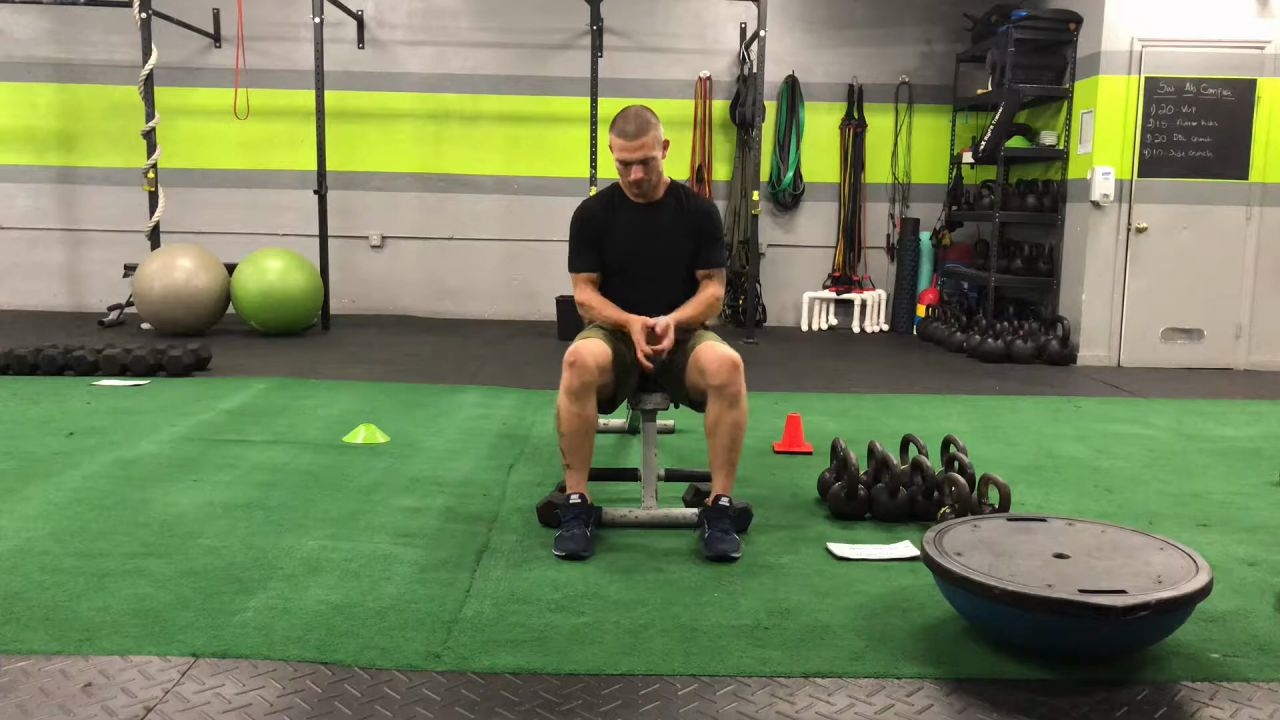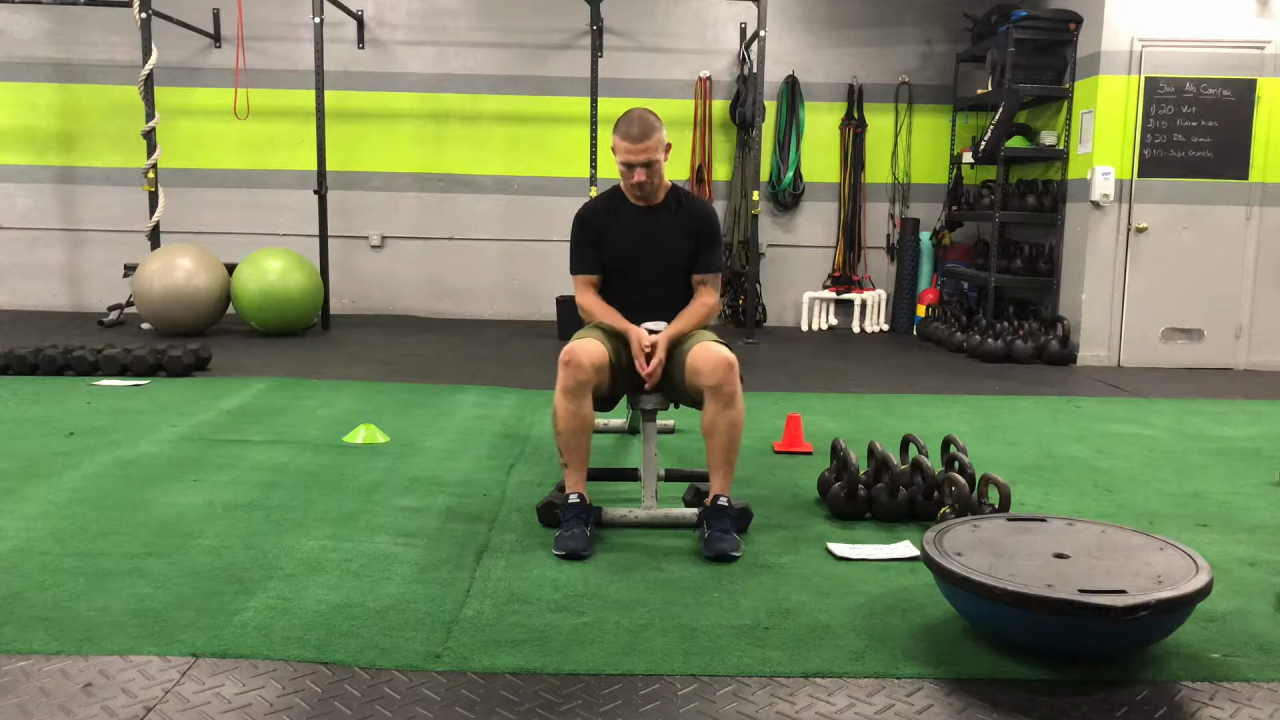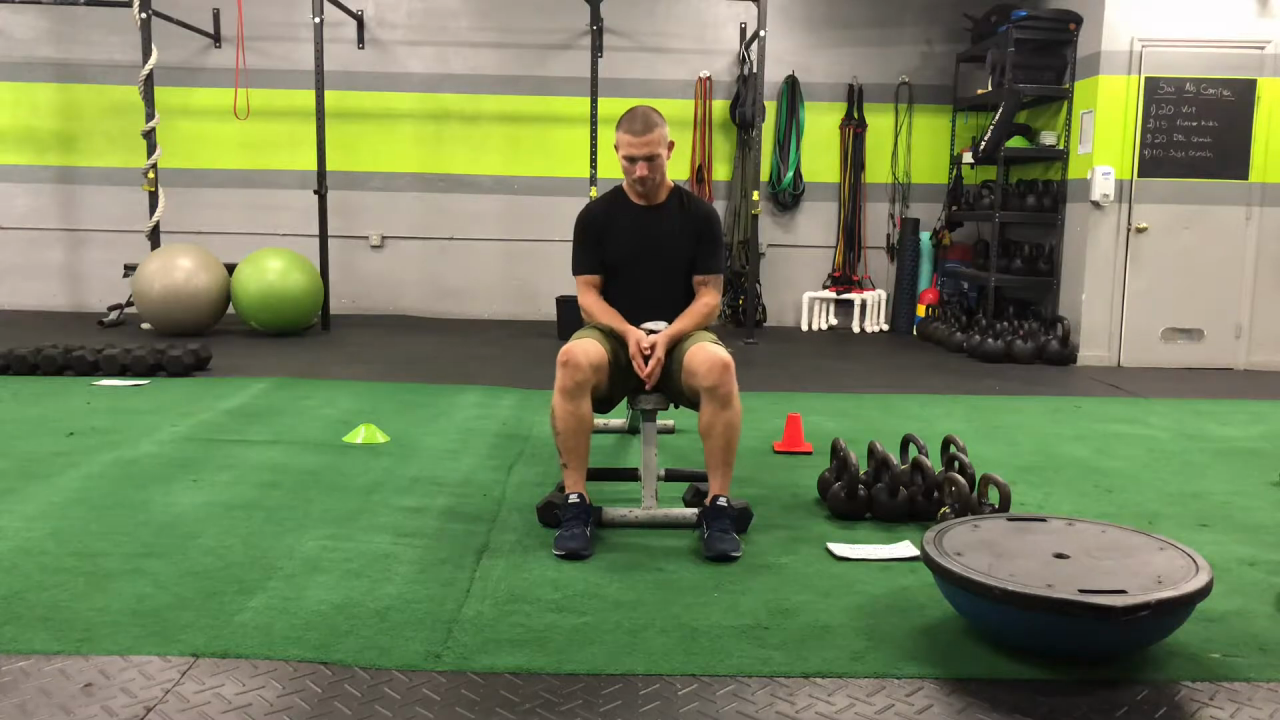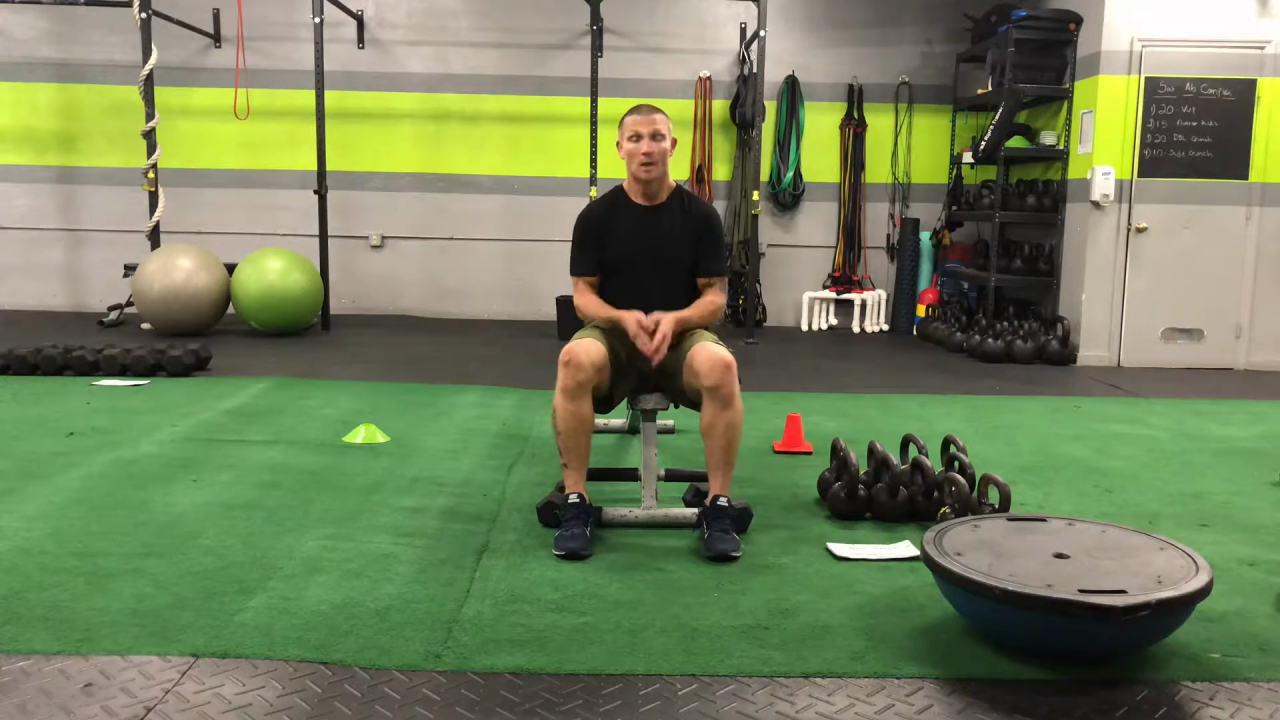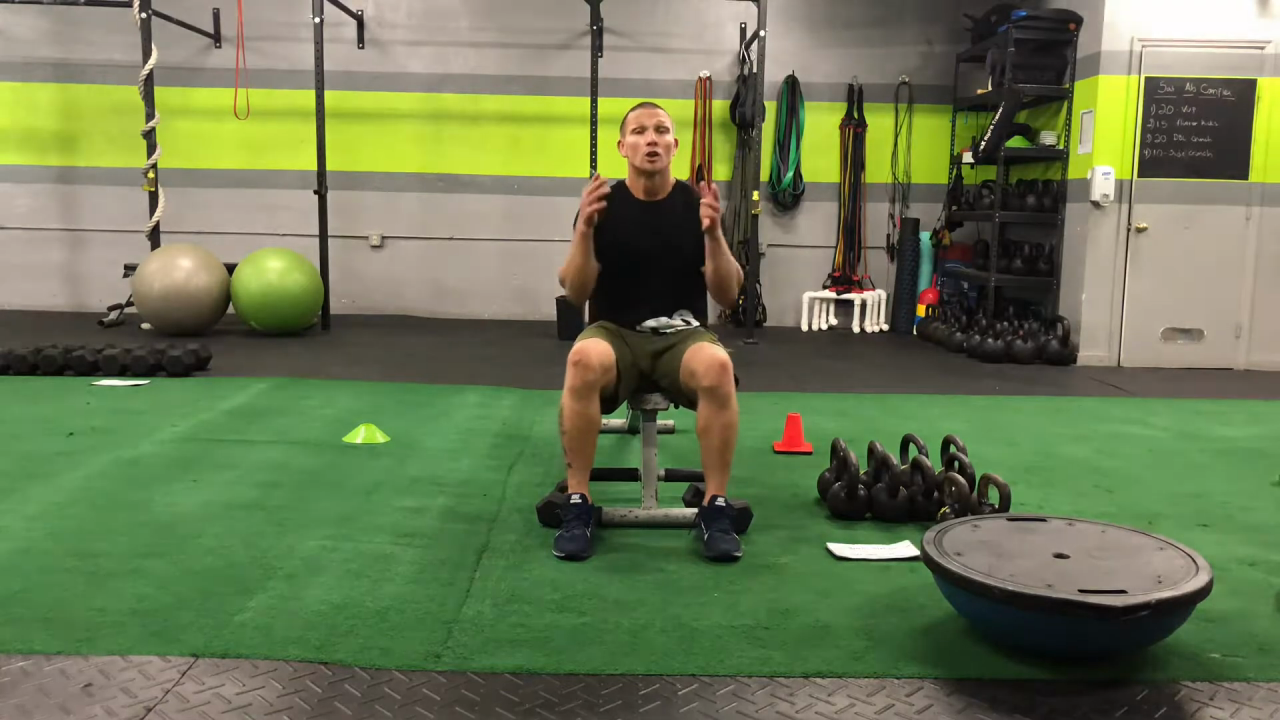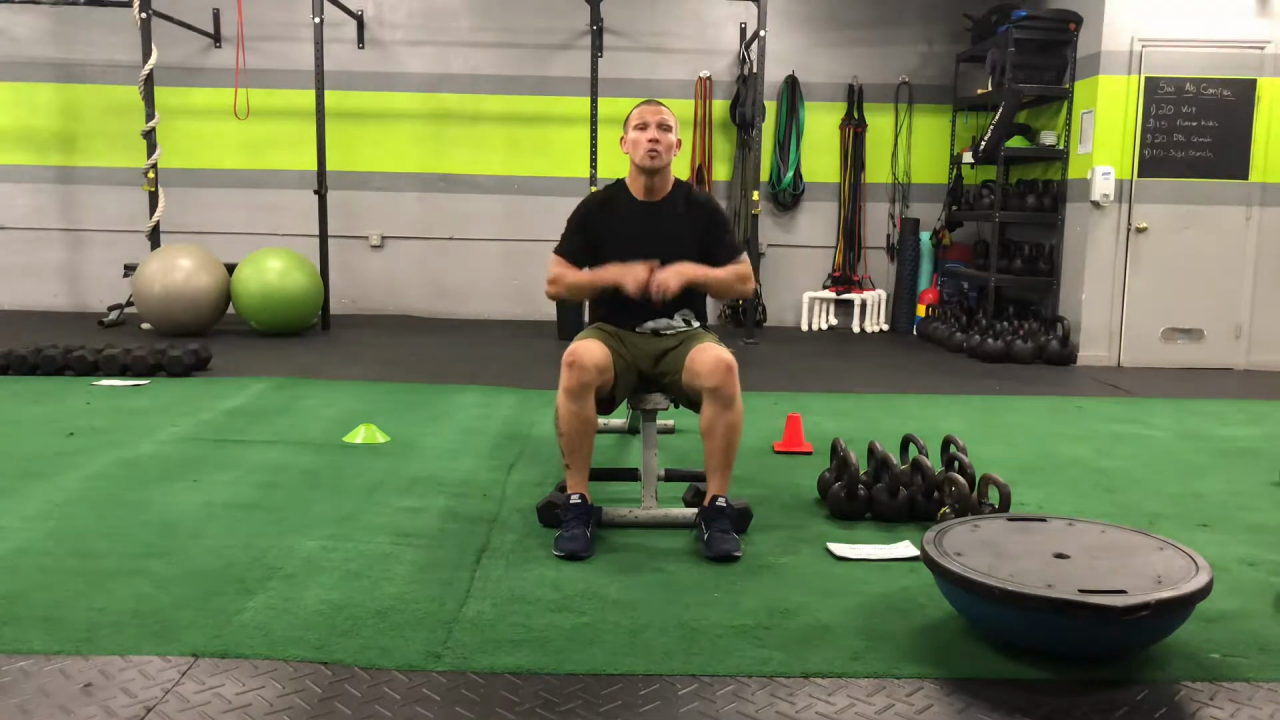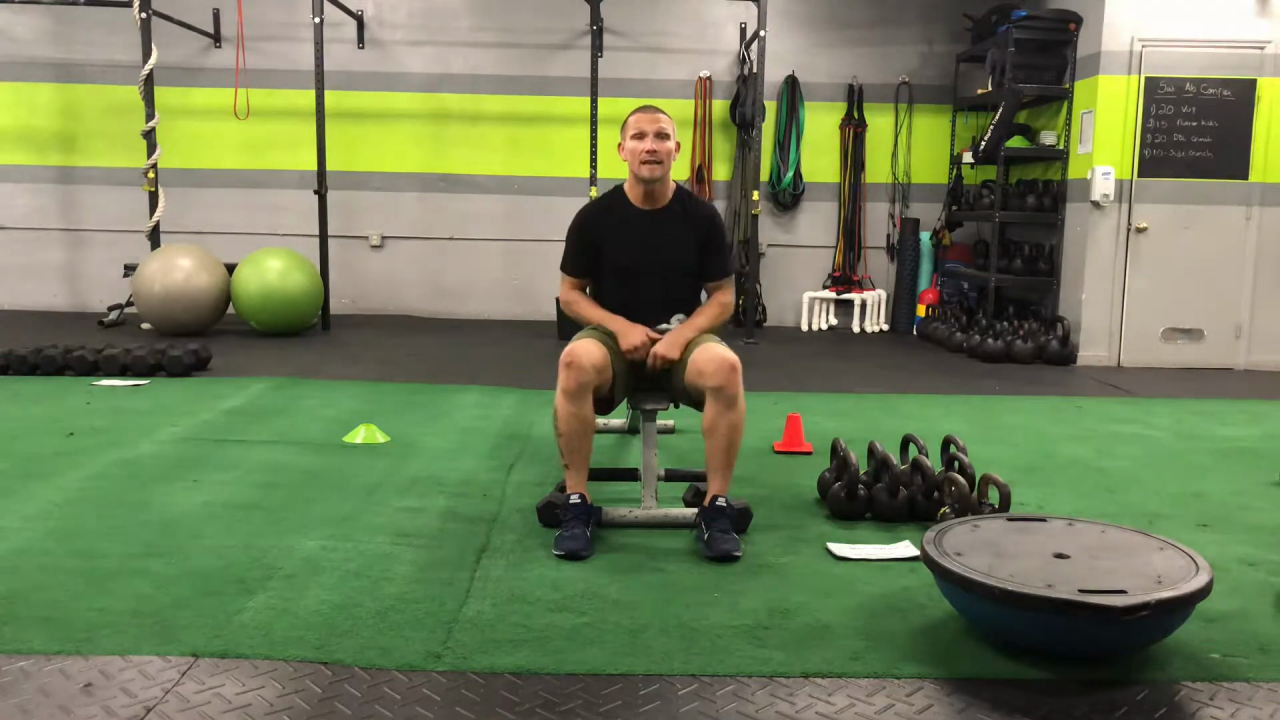
dt=0.3s
person 1, frame 1
left shoulder: (698, 210)
right shoulder: (592, 212)
left elbow: (713, 287)
right elbow: (584, 292)
left wrist: (674, 320)
right wrist: (630, 322)
left hip: (682, 334)
right hip: (616, 333)
left knee: (728, 365)
right knee: (579, 360)
left ankle: (718, 507)
right ankle: (576, 504)
person 1, frame 2
left shoulder: (697, 213)
right shoulder: (594, 215)
left elbow: (707, 295)
right elbow: (586, 294)
left wrist: (667, 338)
right wrist: (630, 332)
left hip: (680, 335)
right hip: (616, 334)
left knee: (722, 366)
right knee: (574, 360)
left ankle: (718, 507)
right ankle: (575, 504)
person 1, frame 3
left shoulder: (700, 215)
right shoulder: (596, 215)
left elbow: (709, 296)
right elbow: (588, 294)
left wrist: (667, 338)
right wrist: (629, 333)
left hip: (680, 335)
right hip: (615, 334)
left knee: (718, 366)
right knee: (573, 360)
left ankle: (717, 507)
right ankle: (576, 504)
person 1, frame 4
left shoulder: (699, 215)
right shoulder: (597, 215)
left elbow: (716, 298)
right elbow: (584, 298)
left wrist: (673, 322)
right wrist: (625, 319)
left hip: (682, 333)
right hip: (615, 332)
left knee: (721, 367)
right knee: (573, 360)
left ankle: (717, 507)
right ankle: (576, 504)
person 1, frame 5
left shoulder: (696, 206)
right shoulder: (603, 206)
left elbow: (729, 296)
right elbow: (576, 293)
left wrist: (713, 234)
right wrist: (583, 228)
left hip: (681, 334)
right hip: (616, 332)
left knee: (717, 367)
right knee: (584, 360)
left ankle: (715, 507)
right ankle: (578, 504)
person 1, frame 6
left shoulder: (702, 208)
right shoulder: (596, 209)
left elbow: (743, 282)
right elbow: (555, 283)
left wrist: (690, 272)
right wrist: (613, 274)
left hip: (681, 333)
right hip: (617, 332)
left knee: (722, 368)
right knee: (577, 362)
left ankle: (715, 508)
right ankle: (577, 505)
person 1, frame 7
left shoulder: (702, 216)
right shoulder: (594, 217)
left elbow: (723, 297)
right elbow: (570, 294)
left wrist: (682, 334)
right wrist: (619, 326)
left hip: (681, 336)
right hip: (615, 334)
left knee: (726, 367)
right knee: (575, 361)
left ankle: (715, 507)
right ankle: (577, 504)
